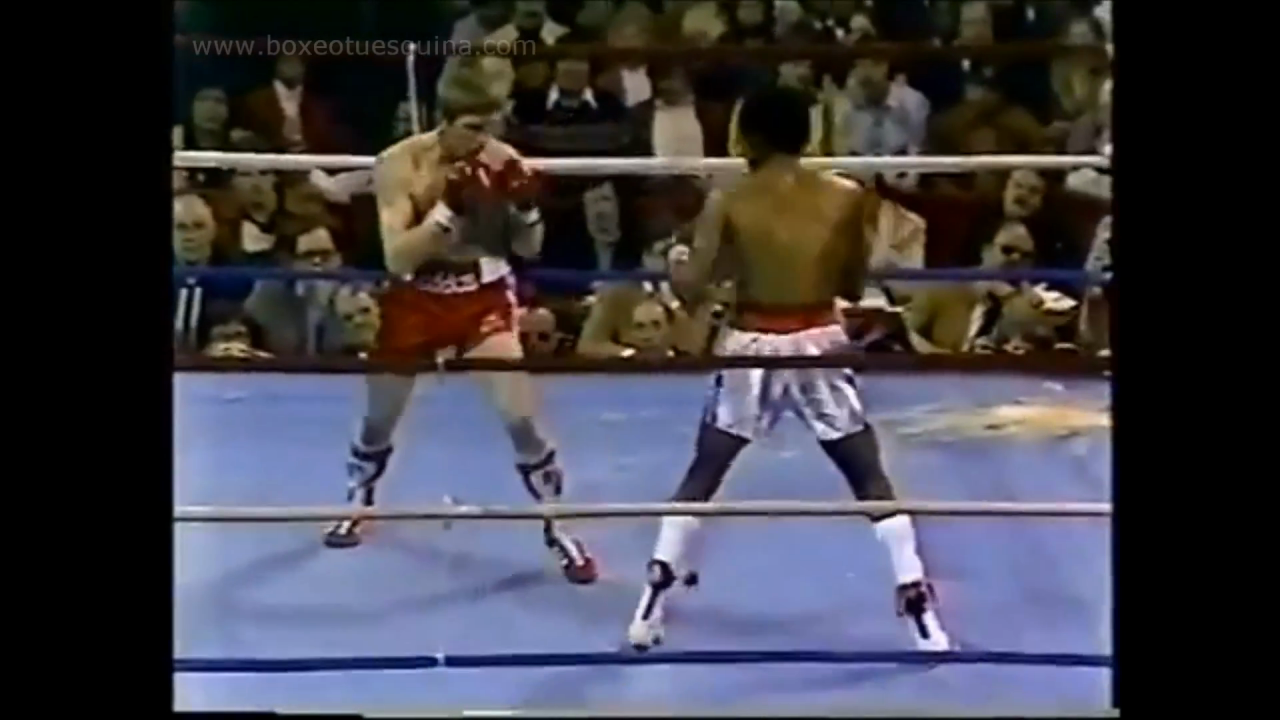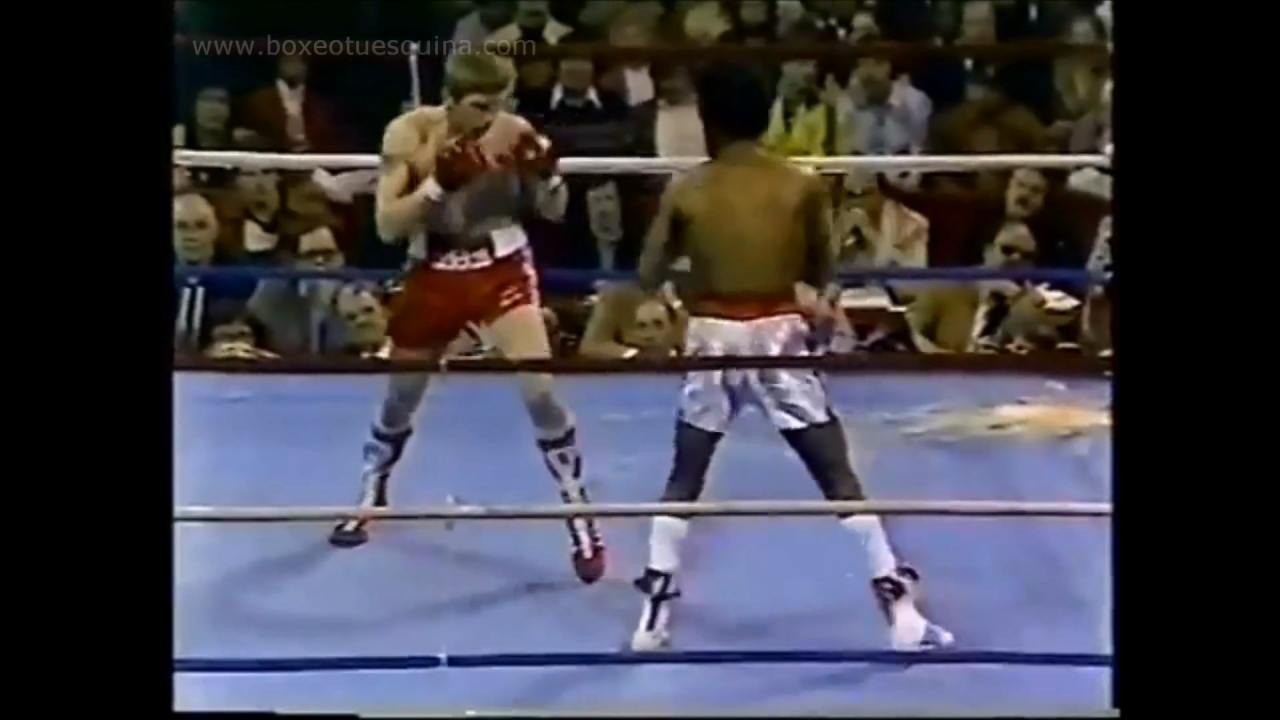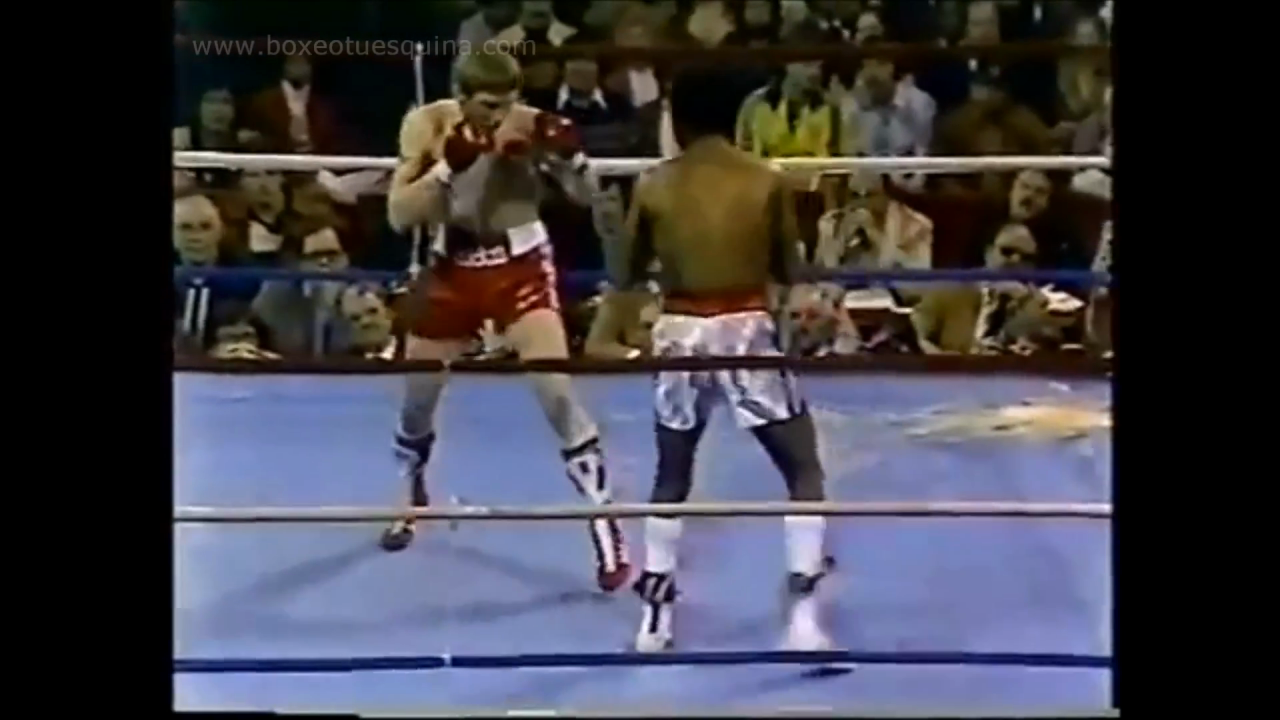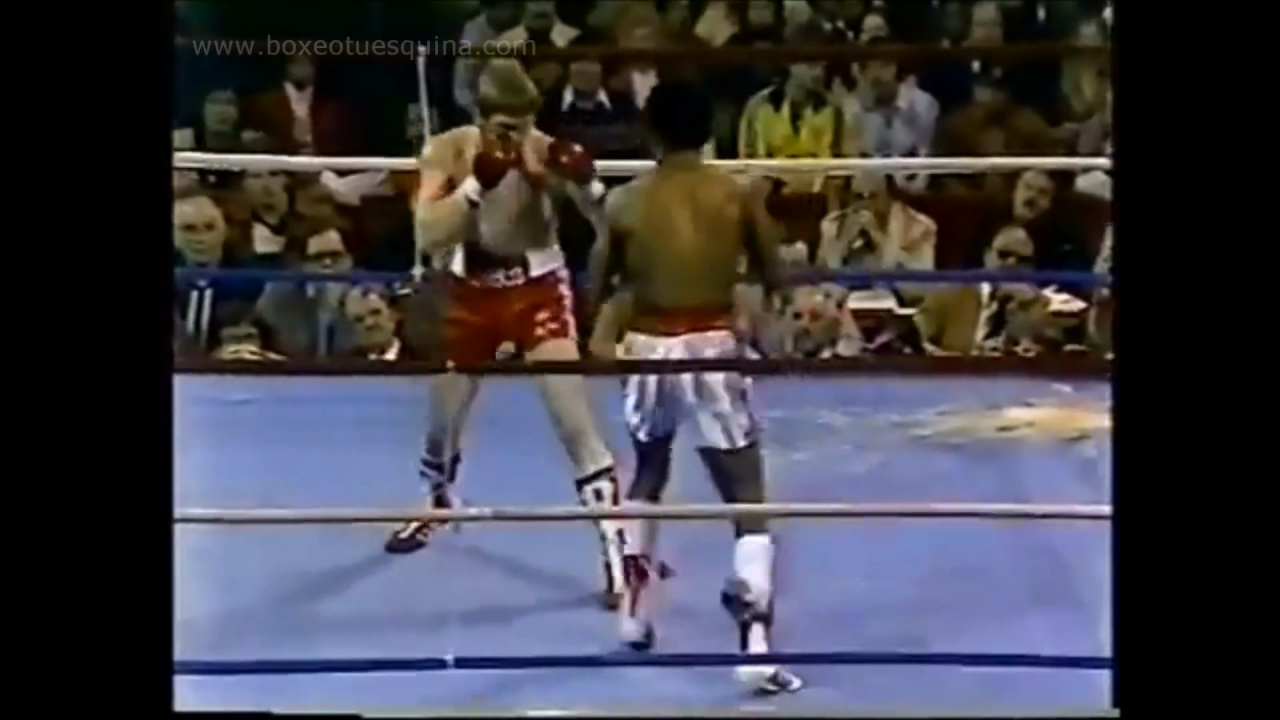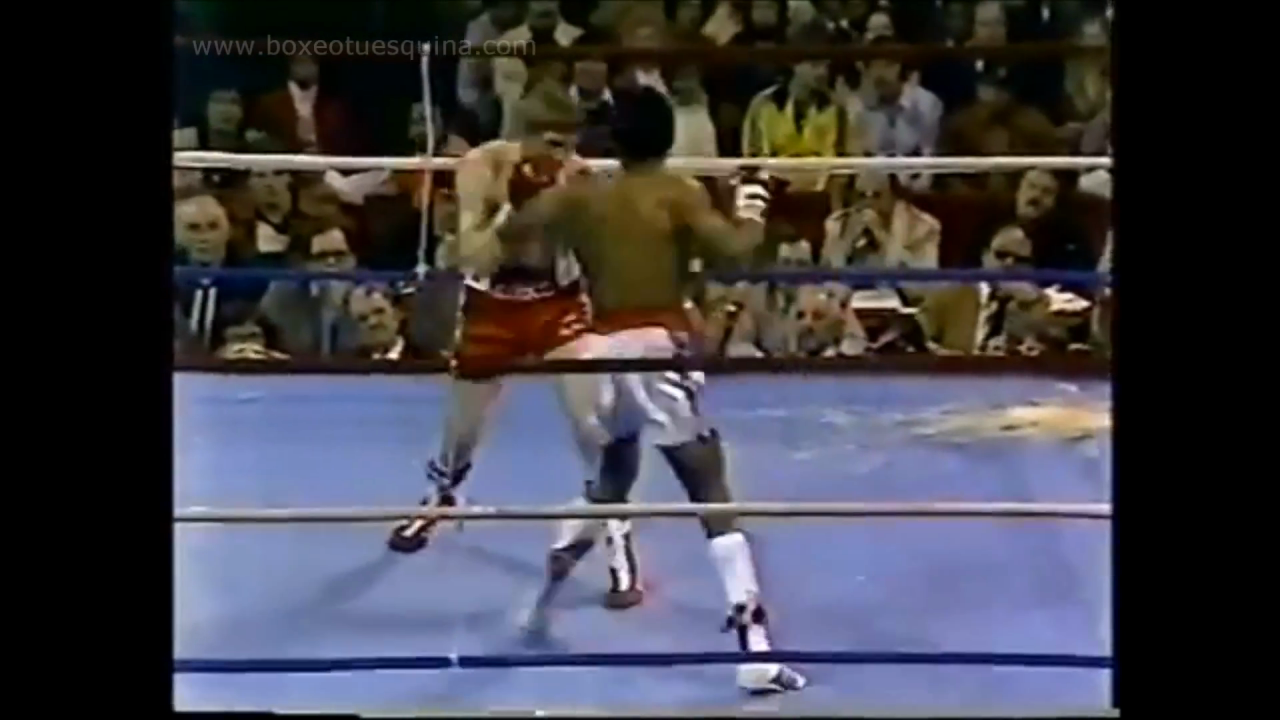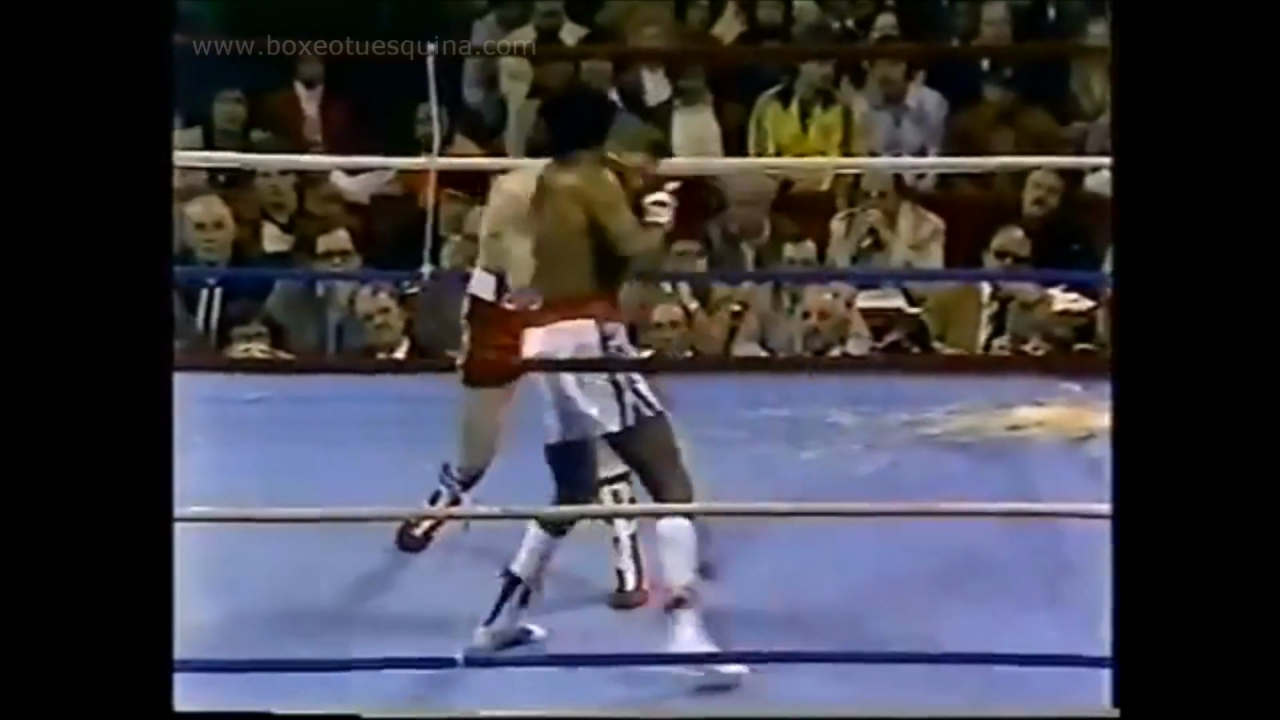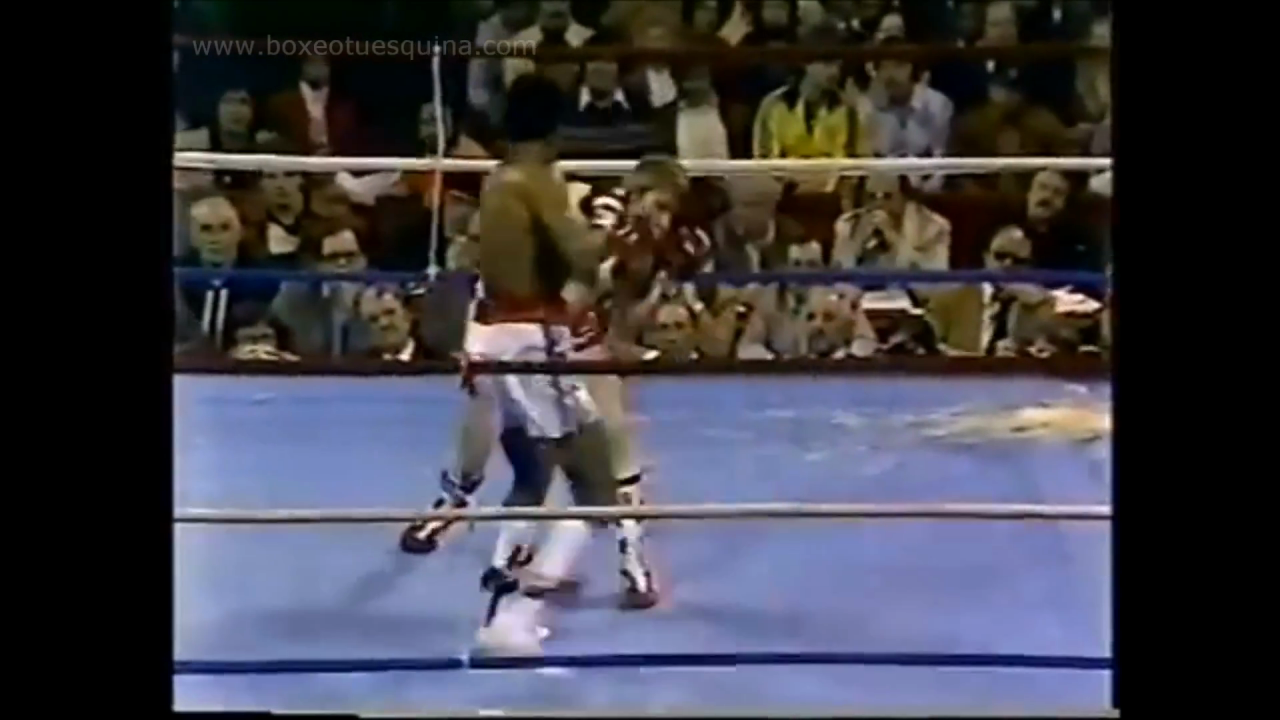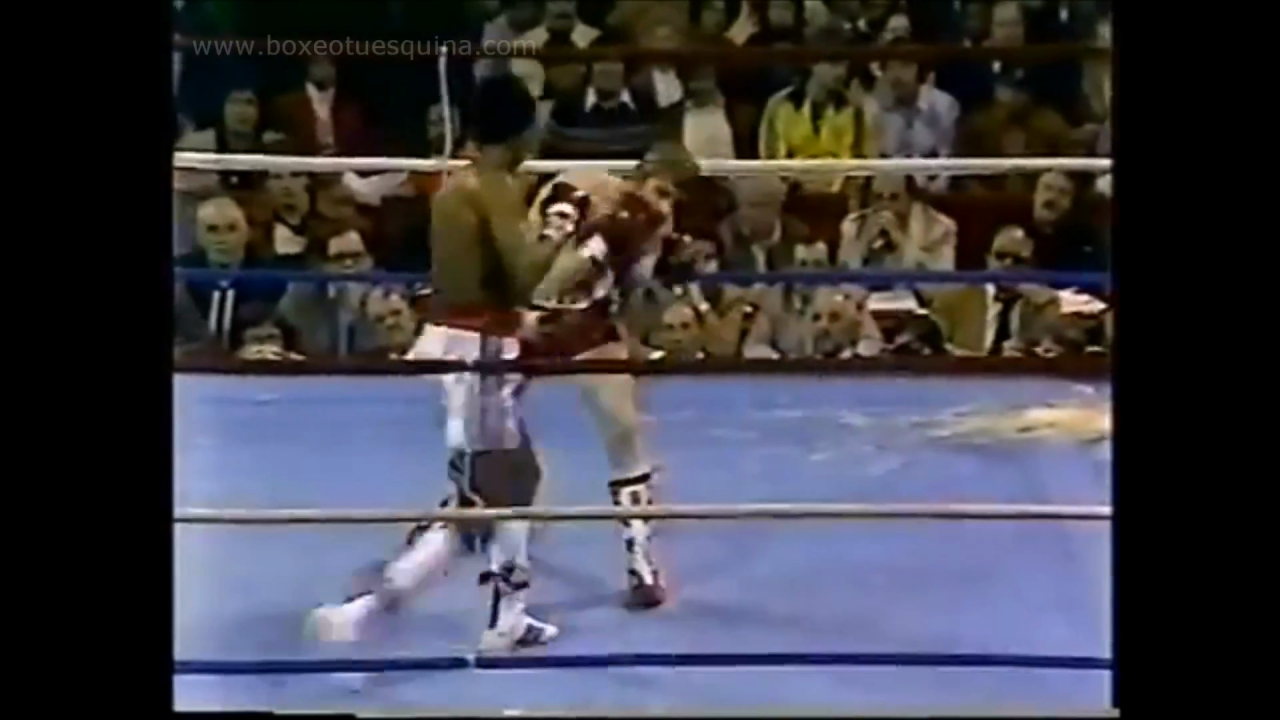
dt=0.1s
person 1, frame 1
left shoulder: (729, 201)
right shoulder: (845, 196)
left elbow: (691, 286)
right elbow: (853, 287)
left wrist: (678, 263)
left hip: (752, 347)
right hip: (818, 346)
left knee: (700, 480)
right knee: (873, 486)
left ankle: (649, 609)
right ankle: (924, 622)
person 1, frame 2
left shoulder: (685, 189)
right shoulder: (802, 184)
left elbow: (648, 276)
right elbow: (824, 273)
left hip: (713, 335)
right hip: (784, 335)
left knee: (683, 481)
right knee: (839, 478)
left ankle: (652, 617)
right ankle: (901, 610)
person 1, frame 3
left shoulder: (653, 186)
right shoulder: (768, 180)
left elbow: (623, 276)
right elbow: (790, 273)
left hip: (680, 334)
right hip: (745, 332)
left knee: (672, 479)
right knee: (802, 473)
left ankle: (654, 620)
right ankle: (804, 613)
person 1, frame 4
left shoulder: (625, 200)
right shoulder: (736, 194)
left elbow: (597, 290)
right elbow: (774, 277)
left hip: (646, 350)
right hip: (709, 349)
left knee: (648, 475)
right knee: (747, 501)
left ankle: (632, 608)
right ankle: (755, 646)
person 1, frame 5
left shoulder: (580, 195)
right shoulder: (679, 194)
left elbow: (514, 233)
right elbow: (735, 250)
right wrist: (751, 204)
left hip: (601, 348)
right hip: (656, 348)
left knee: (614, 477)
right knee: (713, 500)
left ankle: (549, 592)
right ankle: (753, 649)
person 1, frame 6
left shoulder: (543, 185)
right shoulder: (597, 182)
right elbow: (642, 252)
right wrist: (659, 210)
left hip: (545, 344)
right hip: (588, 343)
left knee: (570, 492)
right knee: (671, 485)
left ankle: (502, 617)
right ankle: (687, 630)
person 1, frame 7
left shoulder: (499, 182)
right shoulder: (539, 180)
right elbow: (583, 255)
left hip: (495, 337)
right hip: (531, 343)
left knee: (533, 480)
right knee: (595, 489)
left ankle: (506, 611)
right ankle: (520, 612)
person 1, frame 8
left shoulder: (455, 183)
right shoulder: (499, 189)
right elbow: (528, 274)
right wrist: (558, 239)
left hip: (449, 340)
right hip: (478, 351)
left knee: (515, 482)
right knee: (488, 501)
left ankle: (507, 618)
right ankle: (366, 609)
person 2, frame 1
left shoulder: (503, 161)
right shoulder: (399, 163)
left elbow: (527, 248)
right elbow: (398, 257)
left wrist: (526, 208)
right wrist: (448, 208)
left hip: (484, 295)
right hip: (416, 297)
left knee: (521, 417)
right knee: (378, 419)
left ankle: (558, 529)
right ankle: (357, 505)
person 2, frame 2
left shoulder: (513, 132)
right shoulder: (408, 133)
left elbow: (553, 213)
right elbow: (387, 227)
left wrist: (545, 173)
right wrist: (440, 182)
left hip: (502, 269)
right hip: (432, 273)
left knee: (540, 391)
right knee: (398, 398)
left ankle: (578, 517)
right ankle: (371, 498)
person 2, frame 3
left shoulder: (531, 126)
right shoulder: (426, 124)
left elbow: (588, 198)
right elbow: (401, 216)
left wrist: (569, 154)
right wrist: (449, 165)
left hip: (521, 267)
right hip: (453, 270)
left knee: (557, 394)
right knee: (418, 400)
left ankle: (604, 525)
right ankle: (412, 497)
person 2, frame 4
left shoulder: (546, 151)
right shoulder: (445, 150)
left elbow: (606, 221)
right elbow: (428, 238)
left wrist: (584, 182)
right wrist: (475, 182)
left hip: (539, 289)
right hip: (472, 291)
left knee: (574, 422)
right knee: (443, 425)
left ankle: (616, 552)
right ankle: (435, 503)
person 2, frame 5
left shoulder: (573, 171)
right shoulder: (481, 167)
right elbow: (475, 258)
right wrist: (515, 205)
left hip: (557, 299)
right hip: (492, 304)
left knee: (592, 424)
right knee: (460, 439)
left ankle: (621, 555)
right ankle: (436, 502)
person 2, frame 6
right shoulder: (517, 192)
right elbow: (527, 286)
right hip: (498, 309)
right knee: (477, 452)
left ankle: (626, 557)
right ankle: (442, 503)
person 2, frame 7
left shoulder: (636, 234)
left elbow: (623, 334)
left wrist: (660, 269)
right wrist: (615, 264)
left knee: (614, 432)
right knee: (479, 454)
left ankle: (635, 561)
right ankle: (448, 506)
person 2, frame 8
left shoulder: (652, 224)
right shoulder: (573, 196)
left elbow: (639, 289)
right elbow: (539, 280)
left wrist: (641, 257)
right wrist: (602, 242)
left hip: (587, 311)
left knee: (623, 426)
left ankle: (641, 559)
